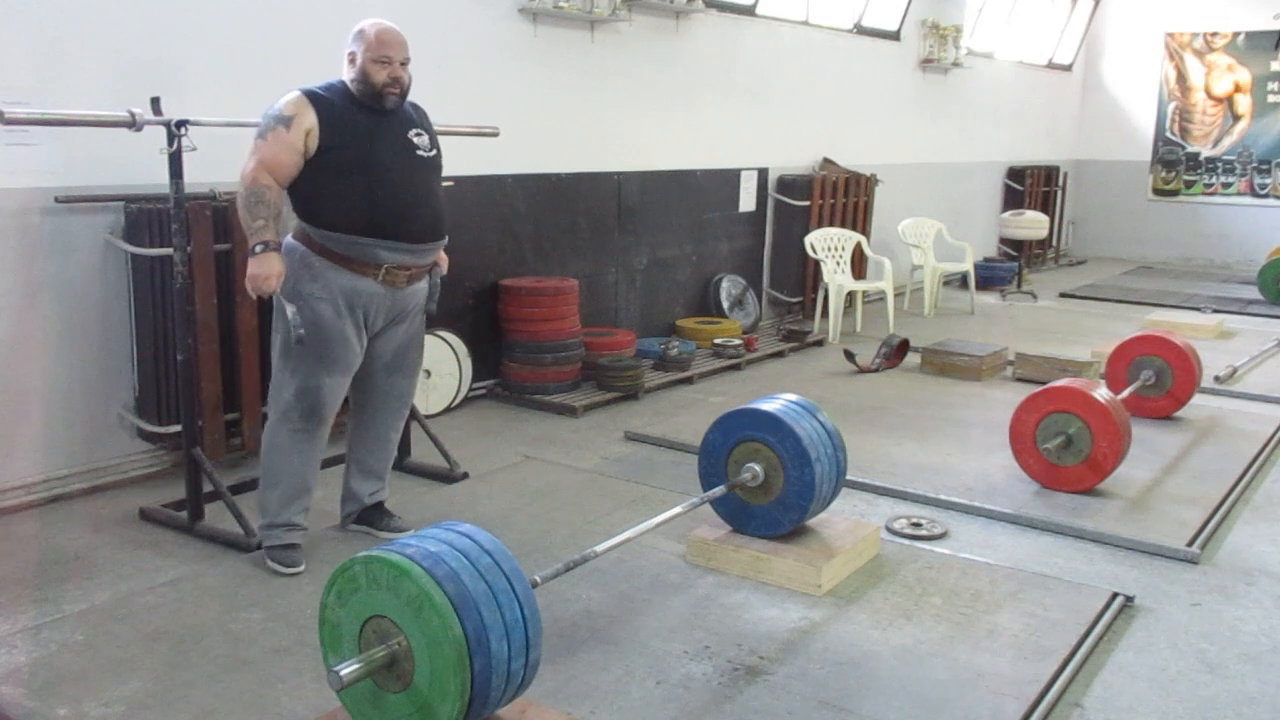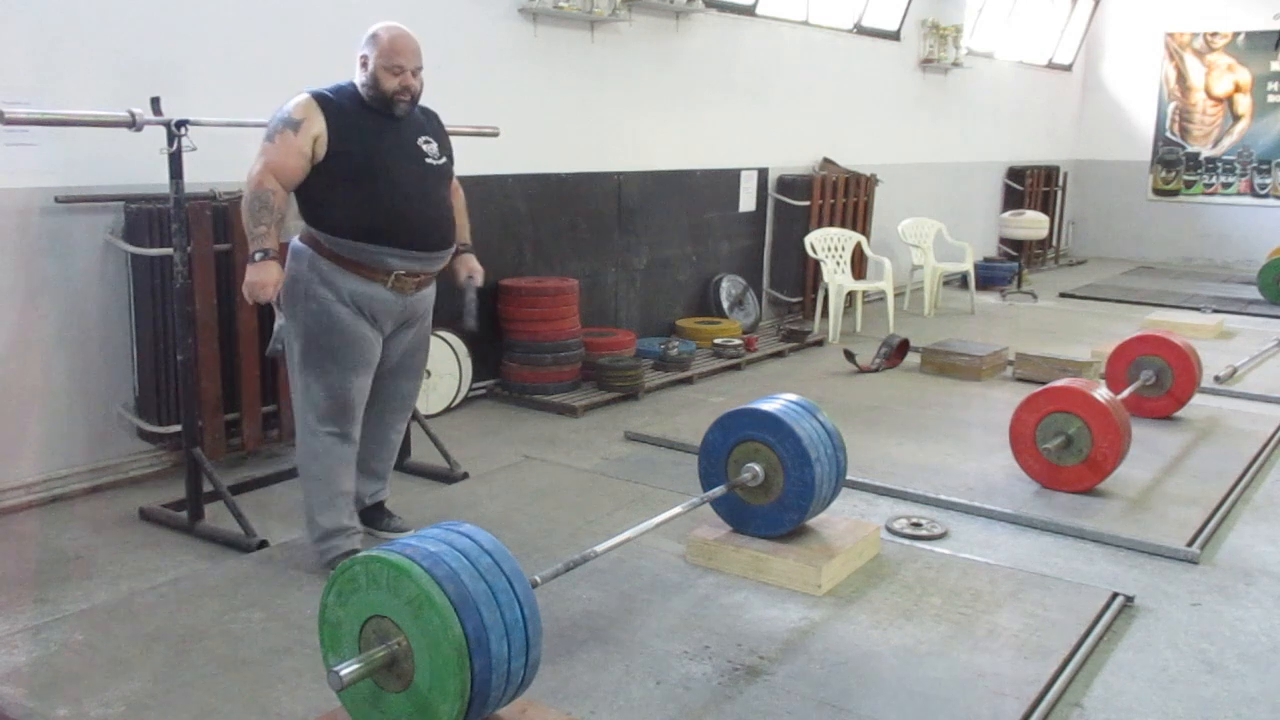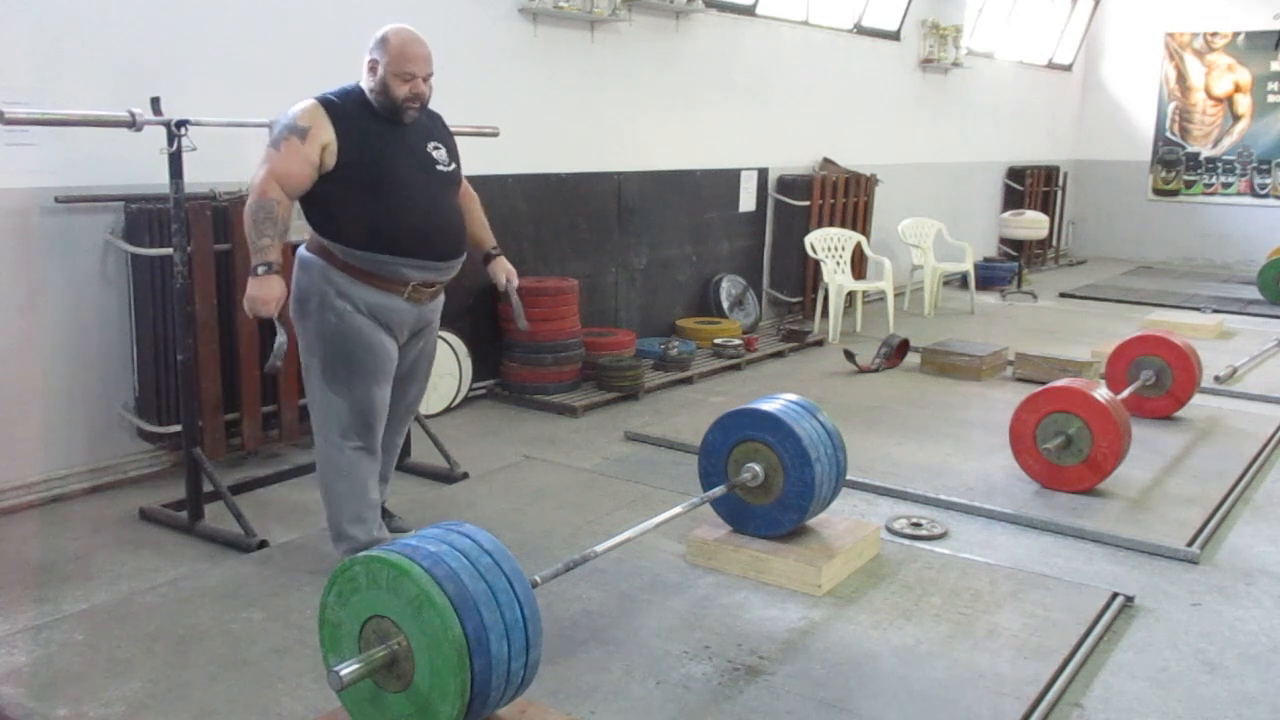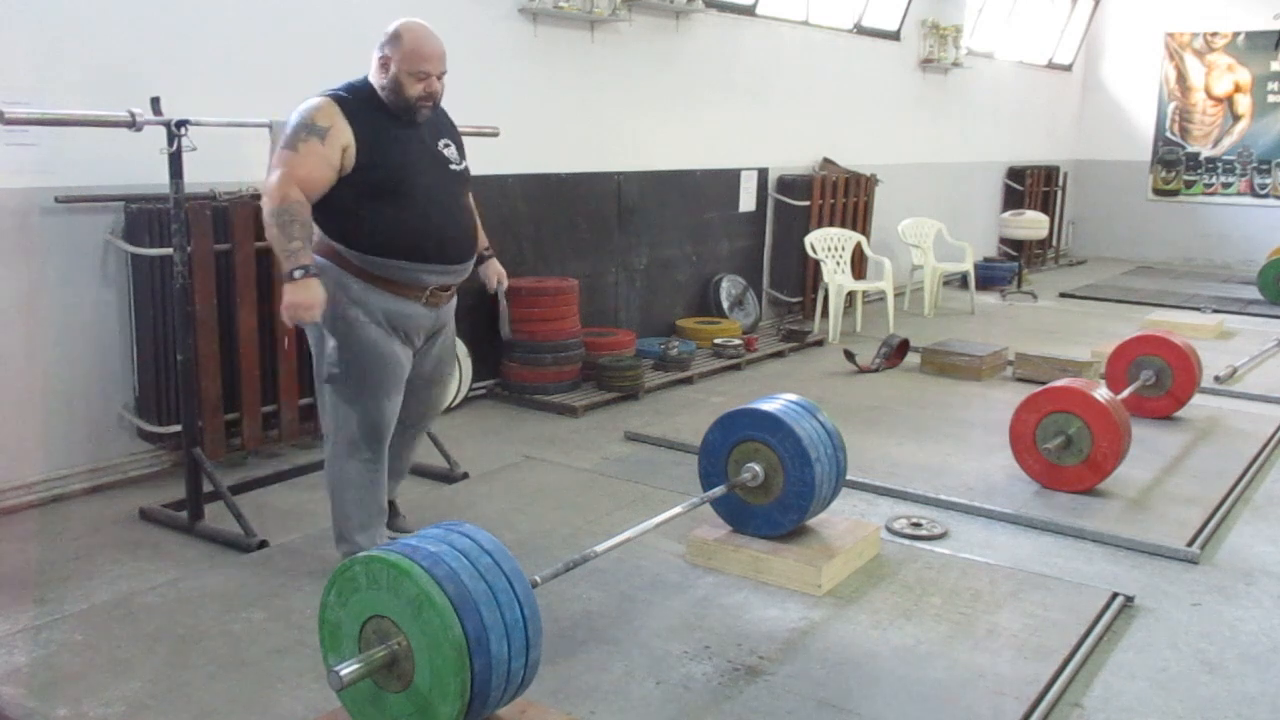
dt=0.3s
person 1, frame 1
left shoulder: (416, 119)
right shoulder: (306, 111)
right elbow: (259, 179)
left wrist: (434, 243)
right wrist: (264, 248)
left hip: (407, 289)
right hip: (330, 283)
left knee: (387, 403)
right knee: (307, 405)
left ankle: (364, 503)
right ankle: (281, 528)
person 1, frame 2
left shoulder: (428, 124)
right shoulder: (316, 114)
left elbow: (448, 192)
right elbow: (266, 183)
left wrist: (463, 251)
right wrist: (264, 256)
left hip: (414, 294)
right hip: (337, 289)
left knee: (390, 409)
right knee: (333, 416)
left ankle: (367, 502)
right ankle: (338, 541)
person 1, frame 3
left shoulder: (433, 127)
right shoulder: (321, 120)
left elbow: (460, 196)
right elbow: (270, 192)
left wrist: (491, 254)
right wrist: (265, 268)
left hip: (422, 301)
right hip: (348, 297)
left knee: (393, 416)
right knee: (354, 426)
left ankle: (370, 504)
right ankle: (363, 547)
person 1, frame 4
left shoulder: (437, 120)
right shoulder: (331, 119)
left elbow: (457, 196)
right elbow: (283, 196)
left wrist: (482, 253)
right wrist: (301, 274)
left hip: (435, 303)
right hip: (364, 303)
left knee: (421, 409)
right knee: (365, 429)
left ankle: (380, 500)
right ankle: (365, 551)
